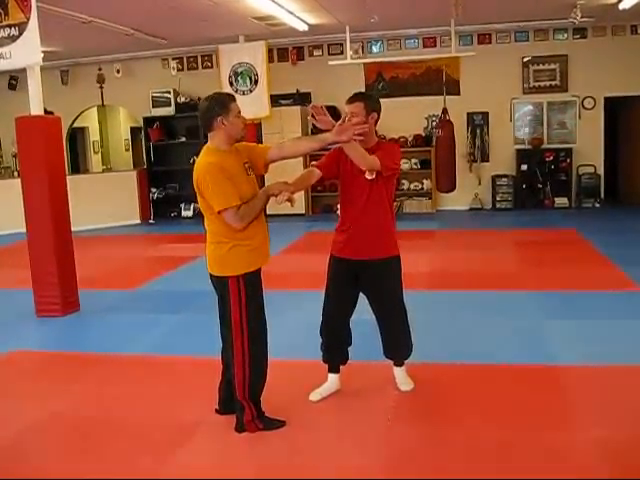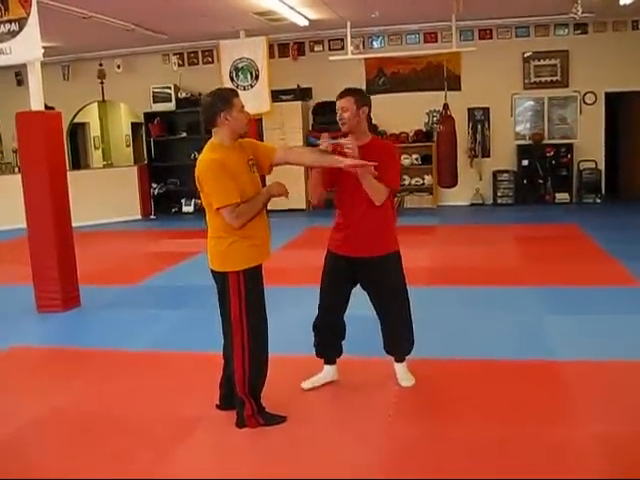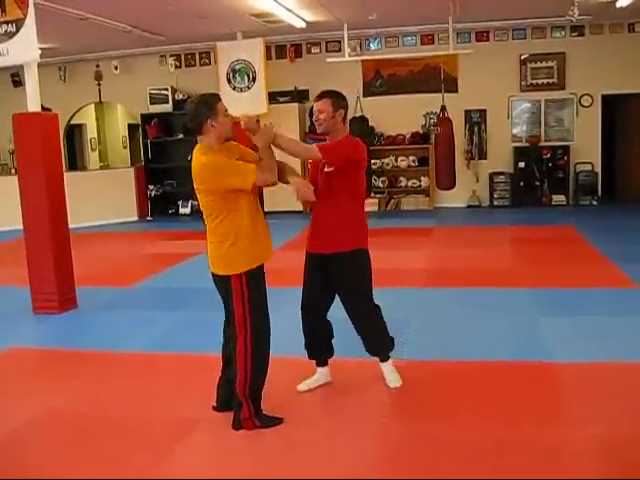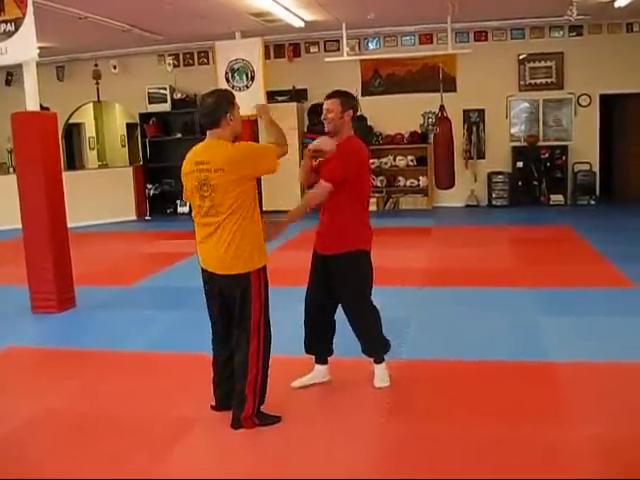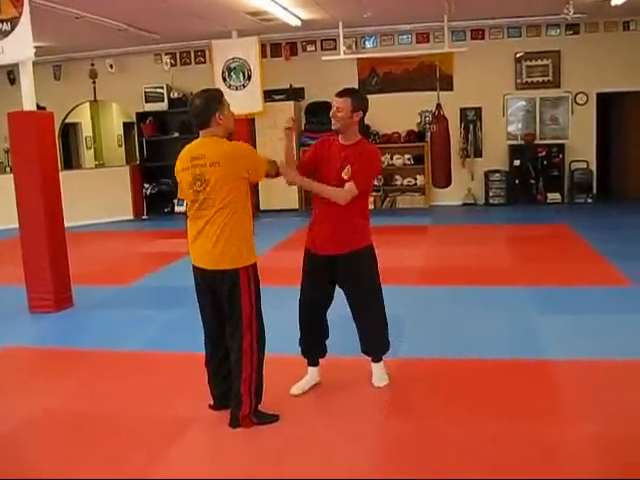
dt=0.4s
person 1, frame 1
left shoulder: (240, 152)
right shoulder: (210, 166)
left elbow: (285, 149)
right elbow: (238, 219)
left wrist: (331, 137)
right wrist: (268, 191)
left hip: (243, 261)
right hip: (233, 265)
left knee: (238, 336)
right knee: (247, 339)
left ankle: (230, 400)
right ankle: (249, 415)
person 1, frame 2
left shoulder: (245, 148)
right shoulder: (212, 162)
left elbow: (292, 155)
right elbow: (234, 218)
left wrist: (339, 160)
right wrist: (269, 192)
left hip: (246, 257)
right hip: (234, 261)
left knee: (239, 331)
right knee: (247, 334)
left ankle: (232, 395)
right ankle: (248, 410)
person 1, frame 3
left shoulder: (224, 151)
right shoulder: (211, 163)
left elbow: (273, 166)
right elbow: (266, 176)
left wrist: (294, 178)
right wrist: (264, 144)
left hip: (238, 259)
right hip: (237, 263)
left knee: (239, 330)
right knee: (250, 336)
left ankle: (228, 397)
right ankle: (247, 413)
person 1, frame 4
left shoulder: (191, 160)
right shoulder: (241, 153)
right elbow: (281, 148)
right wrist: (269, 120)
left hip: (210, 262)
right hip: (242, 263)
left knee: (223, 332)
right knee: (252, 336)
left ankle: (224, 396)
right ankle: (247, 412)
person 1, frame 5
left shoulder: (186, 157)
right shoulder: (237, 152)
right elbow: (270, 169)
right wrist: (270, 164)
left hip: (202, 259)
right hip: (234, 259)
left knee: (216, 331)
right knee: (246, 334)
left ankle: (222, 395)
right ankle: (245, 410)
person 2, frame 1
left shoulder: (390, 151)
right shoulder: (340, 153)
left elbow: (367, 163)
right elbow: (313, 173)
left wrist: (334, 130)
right wrist: (288, 187)
left hip: (381, 252)
right hip: (343, 251)
left knee: (391, 313)
right knee: (333, 316)
left ankle: (399, 368)
right ankle: (333, 377)
person 2, frame 2
left shoulder: (387, 150)
left elbow: (380, 197)
right elbow: (315, 197)
right wrist: (321, 168)
left hip: (380, 249)
right hip: (341, 247)
left knee: (394, 308)
right knee: (328, 310)
left ankle: (400, 364)
right ankle: (329, 368)
person 2, frame 3
left shoulder: (353, 148)
right shoulder: (322, 152)
left elbow: (308, 154)
left hip: (348, 247)
right hip: (319, 245)
left knee: (361, 306)
right knee: (312, 310)
left ankle: (385, 362)
right ankle: (323, 370)
person 2, frame 4
left shoulder: (354, 151)
right shoulder: (331, 149)
left elbow: (318, 194)
right elbow: (307, 178)
left wrist: (285, 220)
right wrist: (313, 154)
left hip: (351, 248)
right hip: (326, 245)
left knee: (359, 307)
right knee: (316, 307)
left ankle: (379, 364)
right ankle: (321, 367)
person 2, frame 5
left shoulder: (368, 153)
right shoulder: (323, 146)
left elbow: (343, 195)
right elbow: (295, 172)
left wrist: (299, 180)
right wrist: (289, 144)
left hip: (354, 247)
right hip: (317, 245)
left knee: (368, 307)
right knee: (310, 307)
left ankle: (377, 363)
right ankle: (312, 370)
